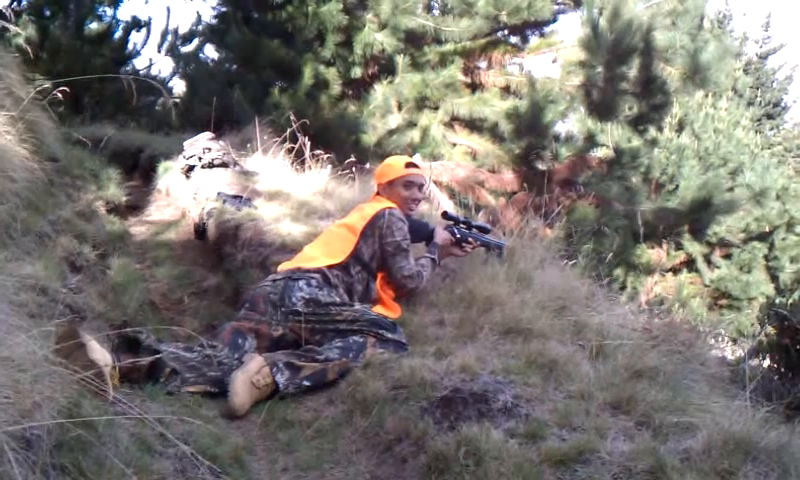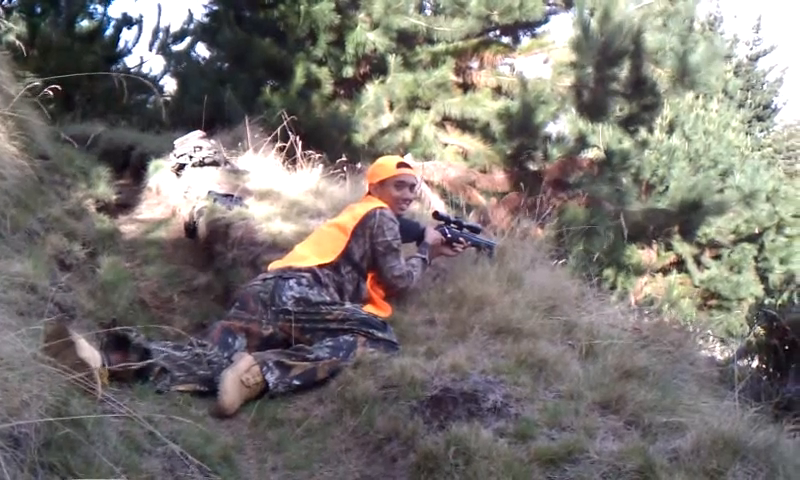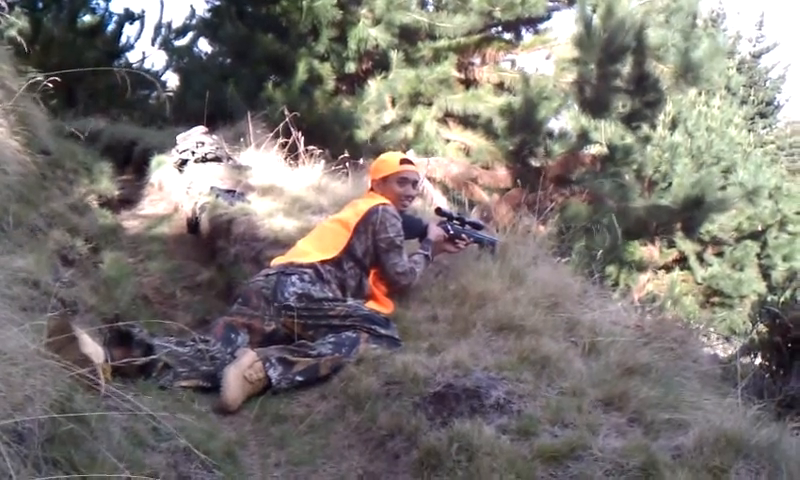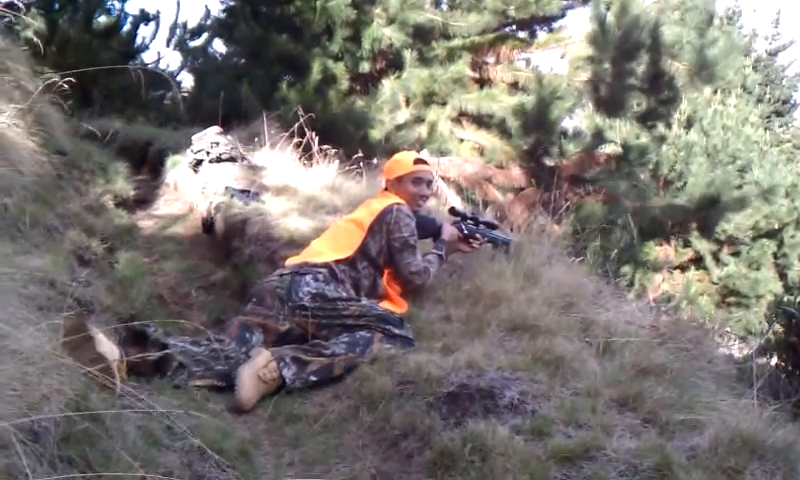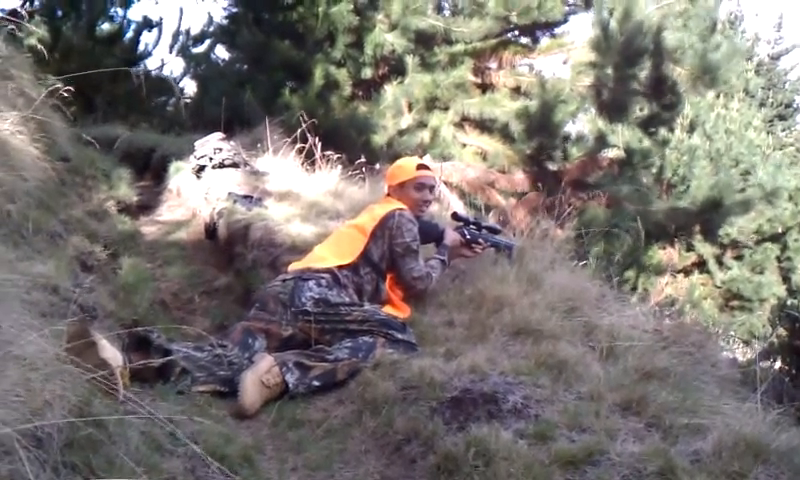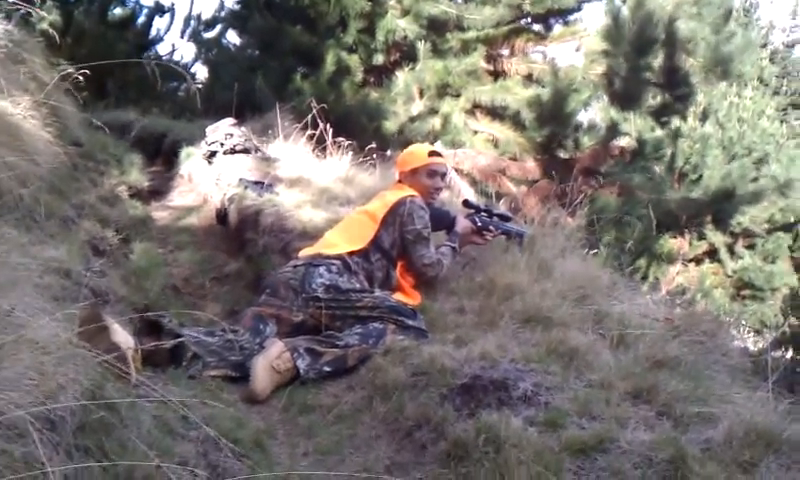
dt=0.7s
person 1, frame 1
left shoulder: (365, 213)
right shoulder: (390, 215)
left elbow: (386, 274)
right elbow: (406, 280)
left wrist: (441, 254)
right wrist: (435, 251)
left hip: (282, 287)
right hip: (312, 293)
left knee: (218, 357)
right knee: (387, 340)
left ankle: (118, 360)
right ankle: (273, 372)
person 1, frame 2
left shoulder: (356, 213)
right shoulder: (380, 215)
left elbow: (377, 273)
right elbow: (397, 279)
left wrist: (432, 252)
right wrist: (425, 251)
left hip: (272, 287)
right hip: (302, 293)
left knee: (212, 355)
right knee: (377, 339)
left ankle: (111, 357)
right ankle: (263, 371)
person 1, frame 3
left shoulder: (358, 209)
right shoulder: (382, 212)
left elbow: (376, 265)
right elbow: (399, 275)
left wrist: (434, 248)
right wrist: (428, 247)
left hip: (274, 283)
right hip: (304, 290)
left knee: (215, 351)
right knee: (378, 336)
left ankle: (116, 351)
right ankle: (267, 367)
person 1, frame 4
left shoulder: (372, 209)
right shoulder: (397, 211)
left elbow: (391, 266)
right elbow: (413, 276)
left wrist: (448, 247)
right wrist: (442, 247)
left hip: (289, 283)
right hip: (319, 289)
left knee: (230, 351)
right knee: (392, 336)
left ankle: (136, 348)
right ankle: (279, 367)
person 1, frame 5
left shoulder: (374, 214)
right shoulder: (399, 217)
left elbow: (392, 270)
right elbow: (415, 281)
left wrist: (450, 252)
right wrist: (444, 252)
left hip: (292, 288)
right hip: (322, 293)
left knee: (234, 355)
right knee: (396, 340)
left ankle: (145, 354)
right ankle: (283, 371)
person 1, frame 6
left shoulder: (389, 200)
right shoulder: (411, 203)
left elbow: (401, 255)
right elbow: (427, 269)
left wrist: (459, 240)
right wrist: (456, 239)
left hip: (305, 273)
right hip: (335, 279)
left knee: (248, 340)
right knee: (407, 328)
left ankle: (163, 342)
right ankle: (297, 357)
